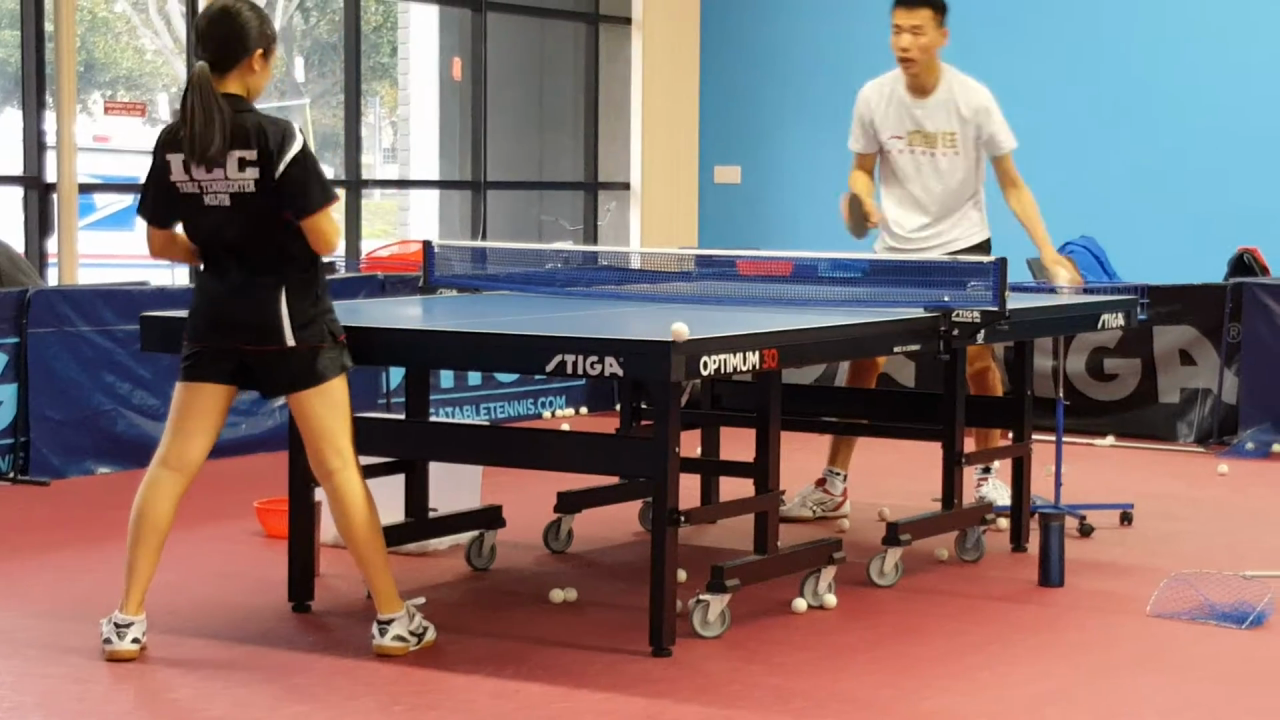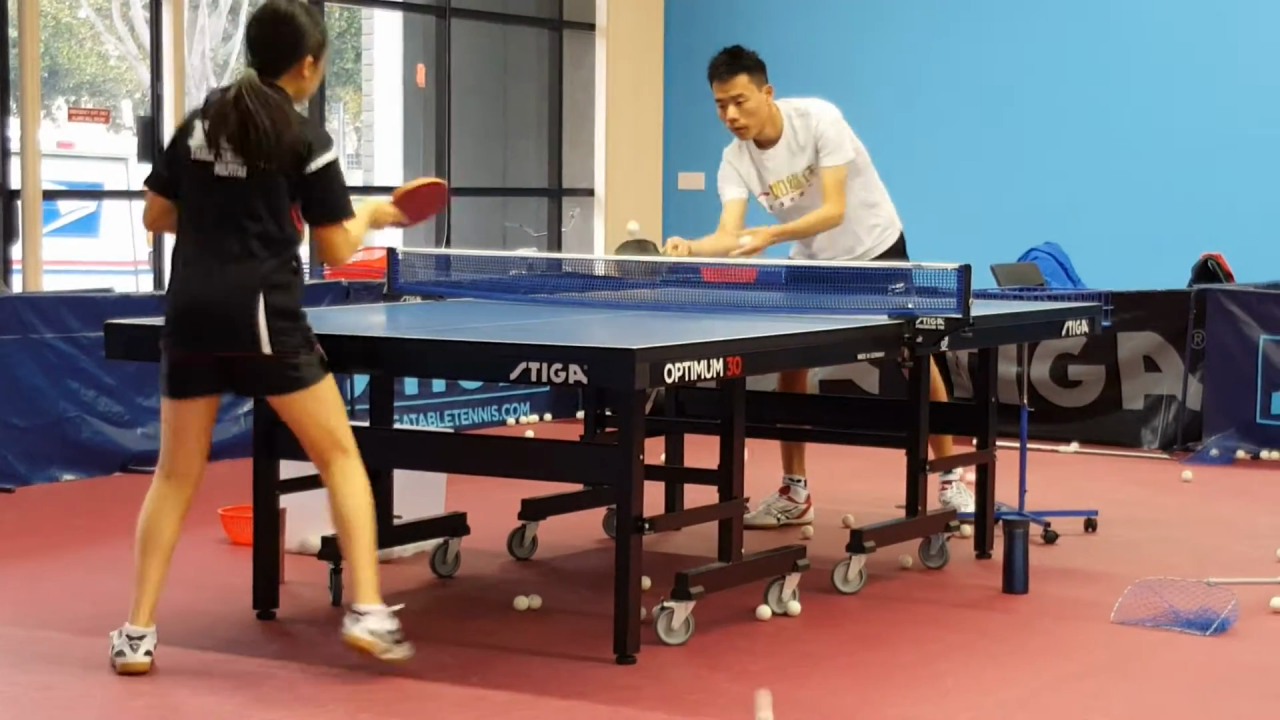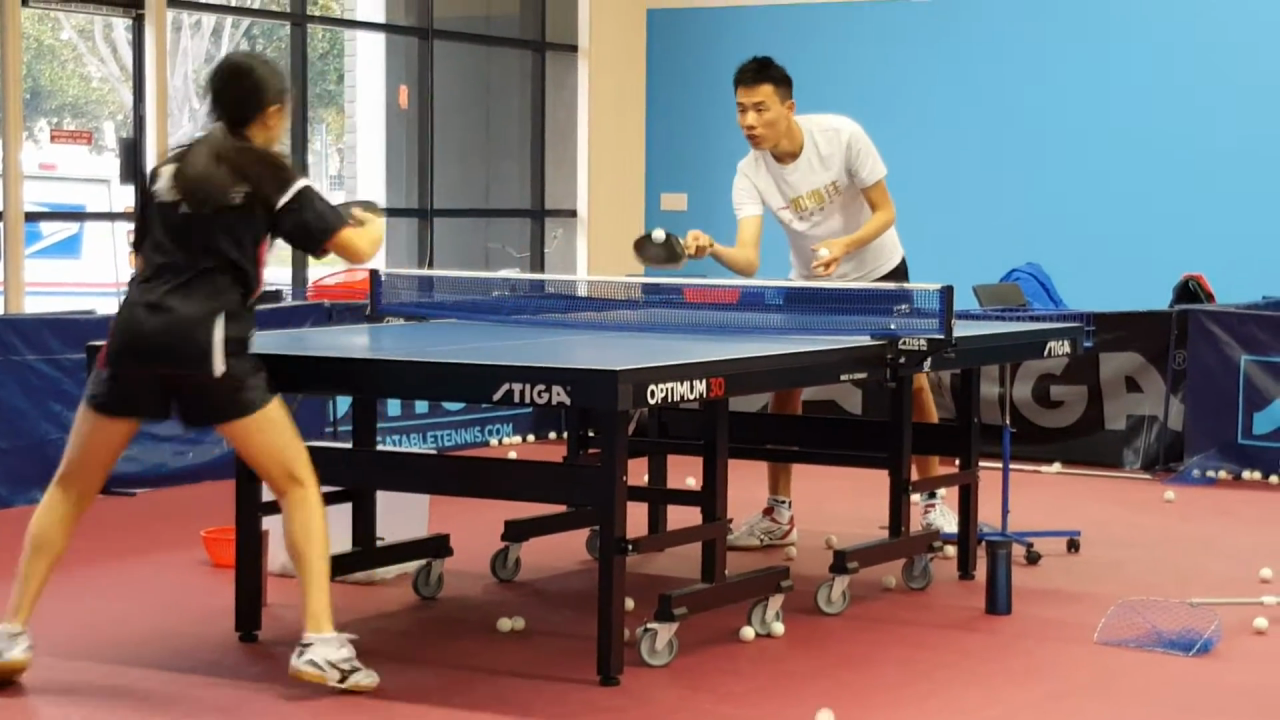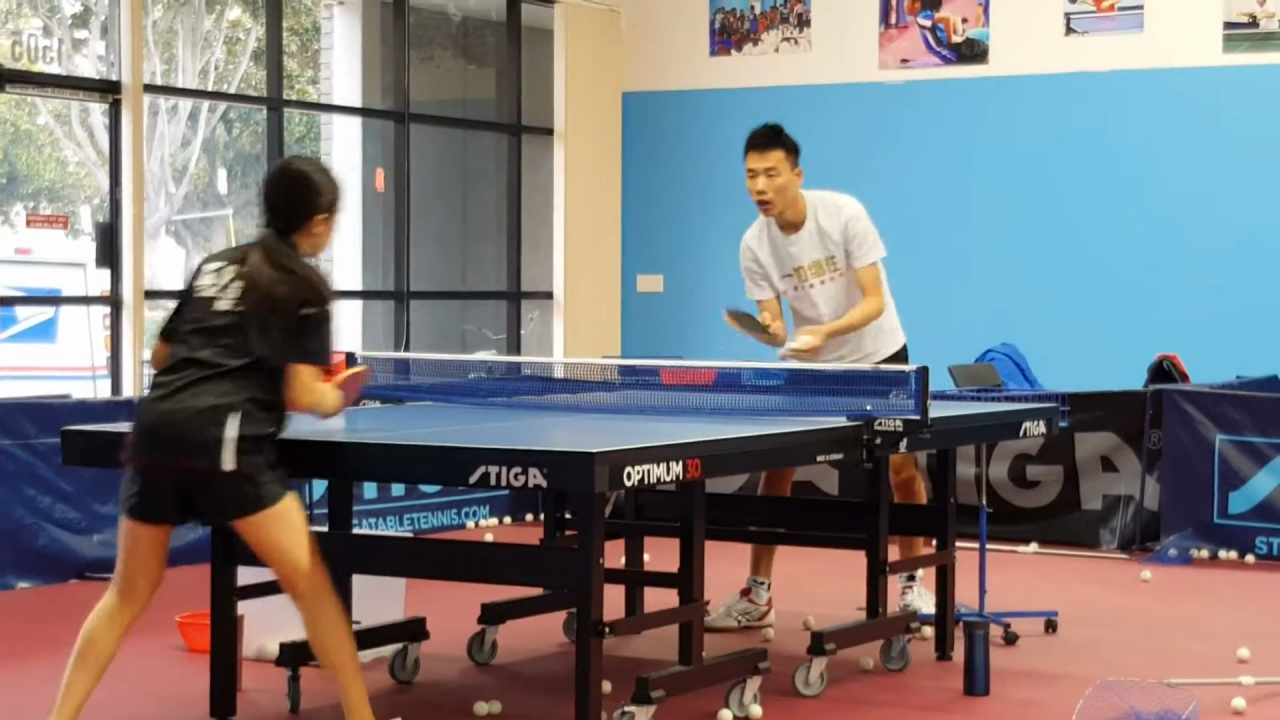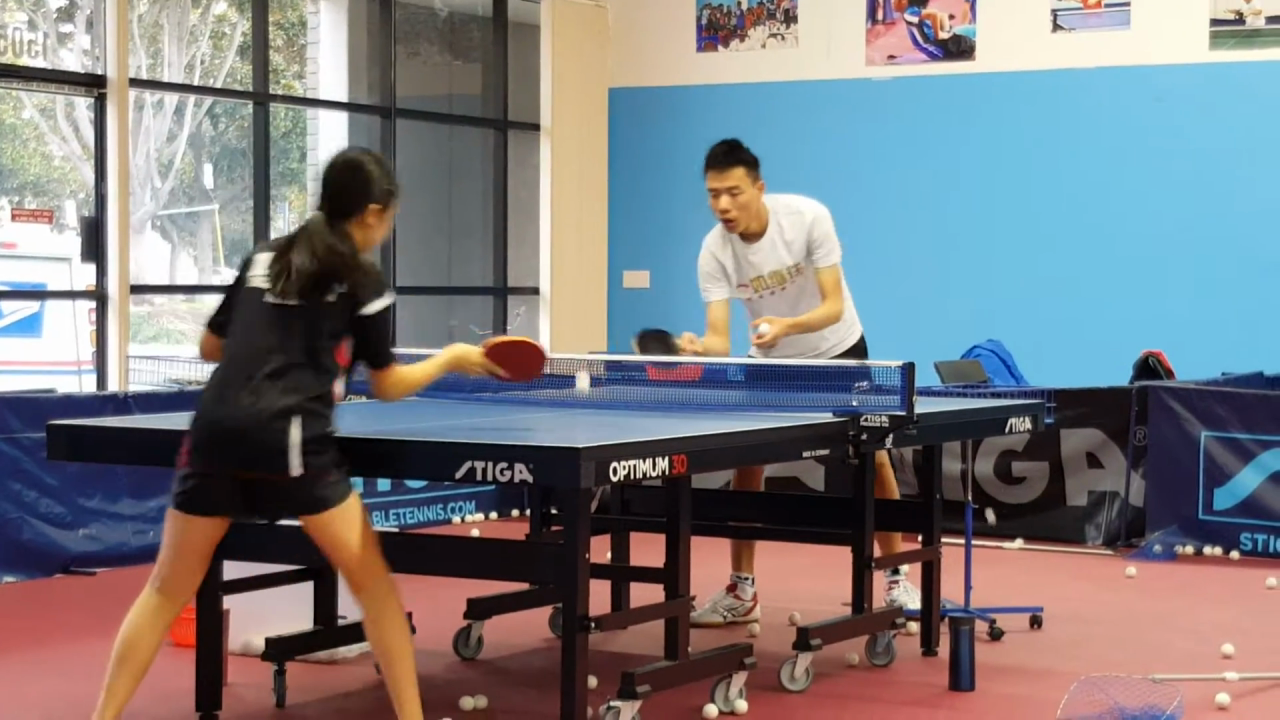
dt=1s
person 1, frame 1
left shoulder: (173, 142)
right shoulder: (277, 137)
left elbow: (162, 245)
right elbow: (325, 241)
right wrist: (322, 205)
left hip: (214, 319)
right hip: (290, 318)
left knee: (170, 465)
right knee: (337, 469)
left ankle: (126, 621)
right ankle: (393, 619)
person 1, frame 2
left shoulder: (201, 120)
right shoulder: (305, 138)
left elbow: (155, 213)
right elbow: (337, 250)
right wrist: (371, 214)
left hip: (191, 313)
right hip: (262, 315)
left knee: (176, 476)
right knee: (340, 457)
left ankle: (136, 634)
right ankle: (369, 610)
person 1, frame 3
left shoulder: (165, 170)
right shoulder: (272, 179)
right elbow: (358, 247)
right wrist: (372, 228)
left hip: (136, 337)
right hip: (209, 350)
left knee: (73, 485)
right knee: (299, 485)
right ankle: (319, 643)
person 1, frame 4
left shoulder: (212, 267)
right shoulder: (305, 288)
right elbow: (306, 395)
right wrist: (336, 398)
left hip: (155, 434)
right hip: (224, 444)
left knee: (131, 593)
right knee: (310, 584)
person 1, frame 5
left shoulder: (263, 257)
right shoulder: (360, 282)
left elbow: (209, 346)
right elbow: (388, 385)
right wrist: (458, 357)
left hip: (215, 432)
right hip: (286, 440)
left knee: (168, 590)
right knee: (372, 581)
person 2, frame 1
left shoulder: (974, 99)
right shoulder: (872, 98)
left elbow: (1012, 185)
right elbow: (862, 170)
left wrist: (1048, 253)
right wrist: (867, 202)
left hip: (964, 246)
right hip: (896, 248)
left knee: (978, 360)
right knee: (862, 362)
left ankle: (986, 475)
right ankle: (832, 483)
person 2, frame 2
left shoulder: (819, 118)
right shoulder: (735, 159)
left elbow: (836, 209)
right elbow: (727, 237)
left wrist: (768, 233)
right wrist: (691, 249)
left hip: (875, 247)
right hip: (811, 262)
right knee: (791, 364)
left ankle: (950, 476)
right ankle: (795, 492)
person 2, frame 3
left shoulder: (843, 134)
right shoulder: (750, 173)
left elbow: (885, 212)
right elbow: (749, 259)
left wrist: (844, 245)
right wrist: (712, 249)
left hip: (879, 272)
right hip: (811, 284)
left knee: (912, 383)
right knee: (785, 385)
left ankle: (932, 500)
right ankle: (778, 513)
person 2, frame 4
left shoulder: (844, 212)
right shoulder: (754, 245)
left elbow: (874, 302)
right elbow: (774, 327)
left wrist: (825, 332)
right wrist: (768, 329)
left hip: (878, 355)
right hip: (813, 367)
left knee: (902, 468)
right knee: (776, 465)
left ankle: (912, 584)
right ankle: (757, 594)
person 2, frame 5
left shoulder: (808, 216)
right shoulder: (714, 251)
left elbow: (836, 306)
right elbow: (719, 335)
left wrist: (786, 326)
right wrist: (698, 347)
left hip: (837, 349)
right hip: (771, 363)
left knee: (873, 459)
right knee: (746, 463)
left ankle: (895, 577)
right ankle: (741, 590)
